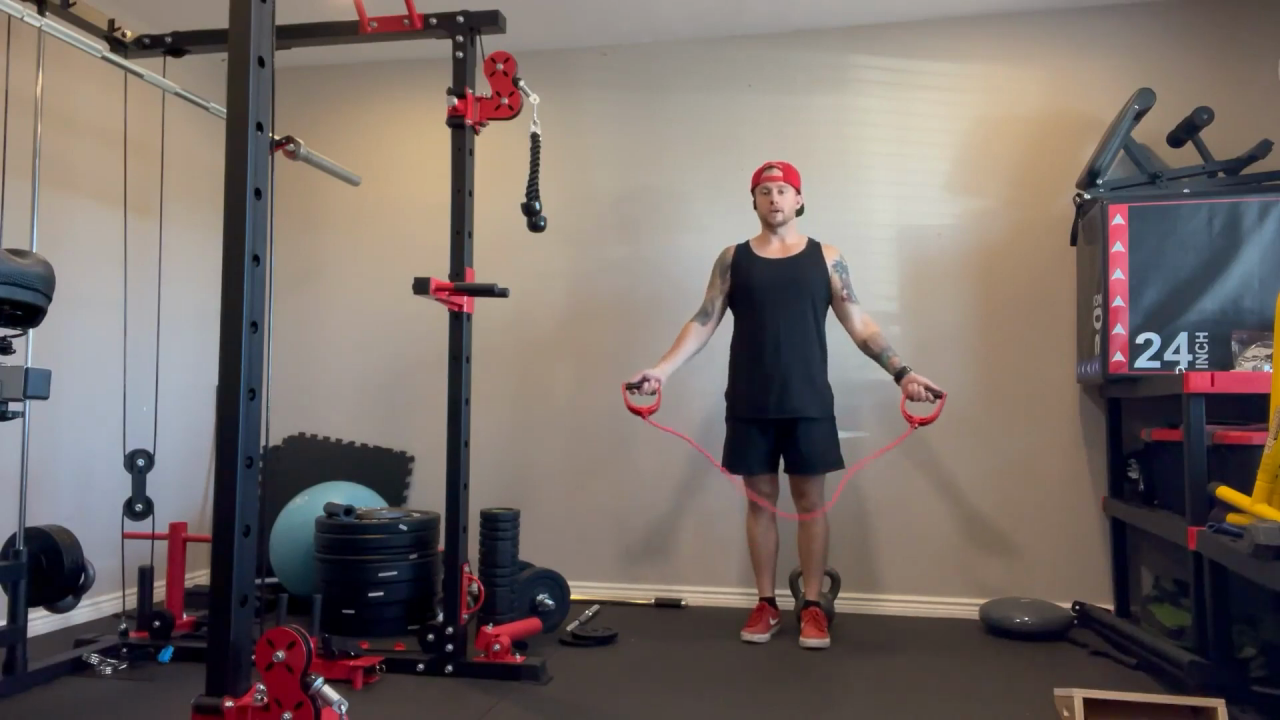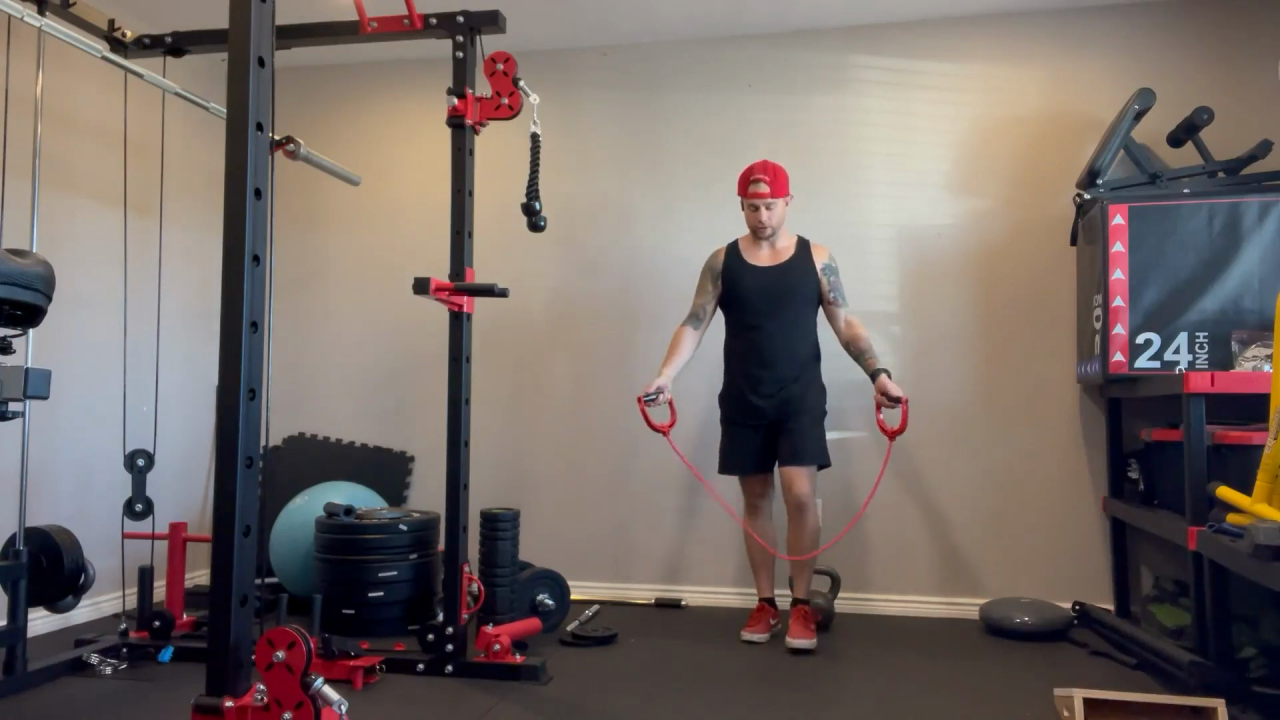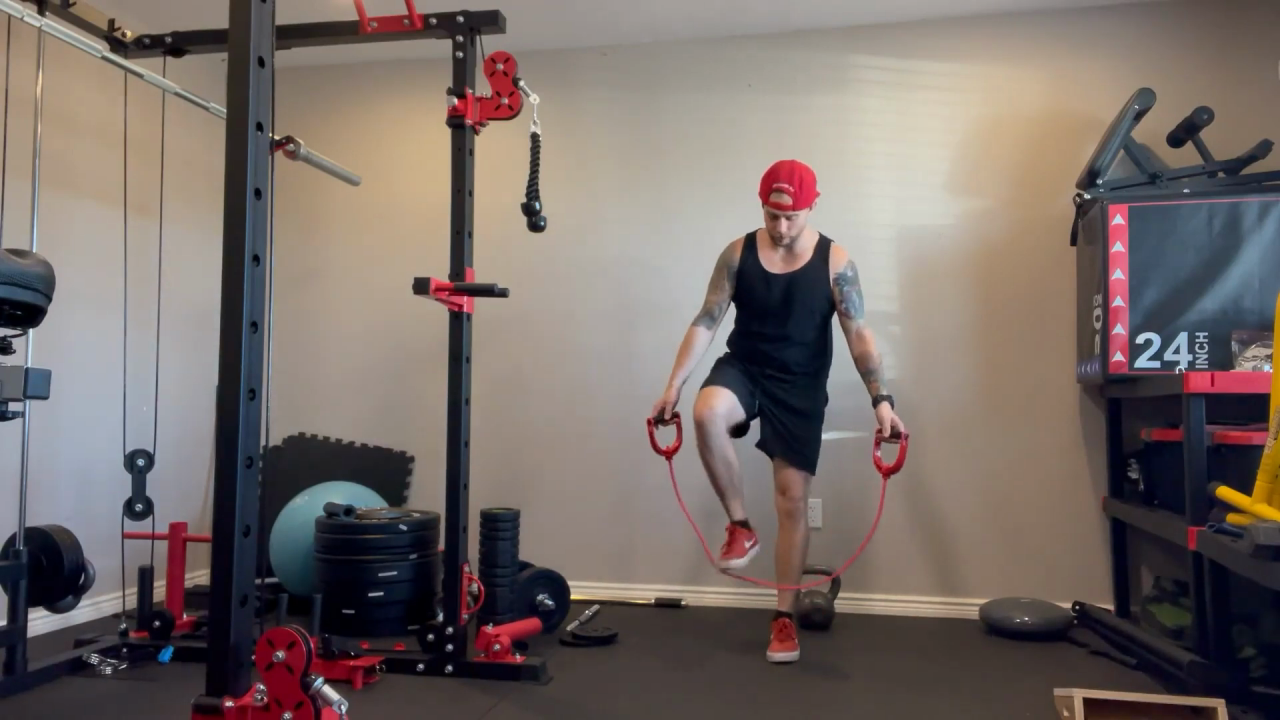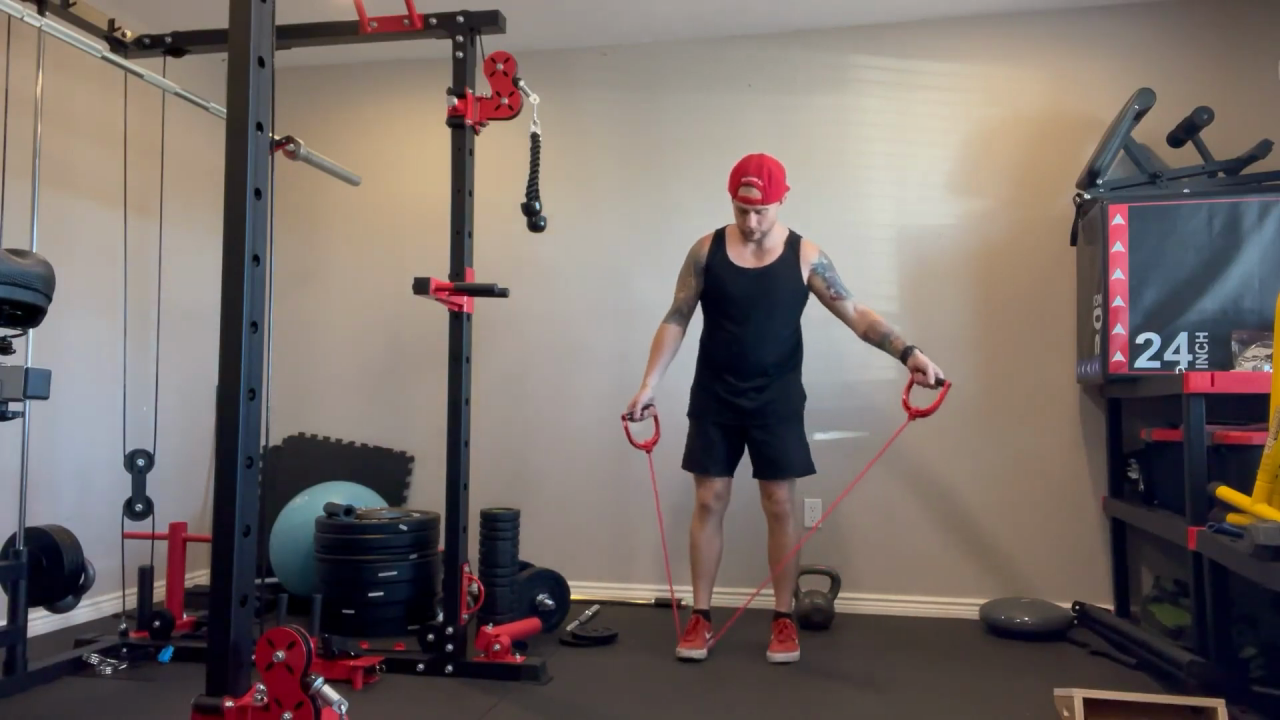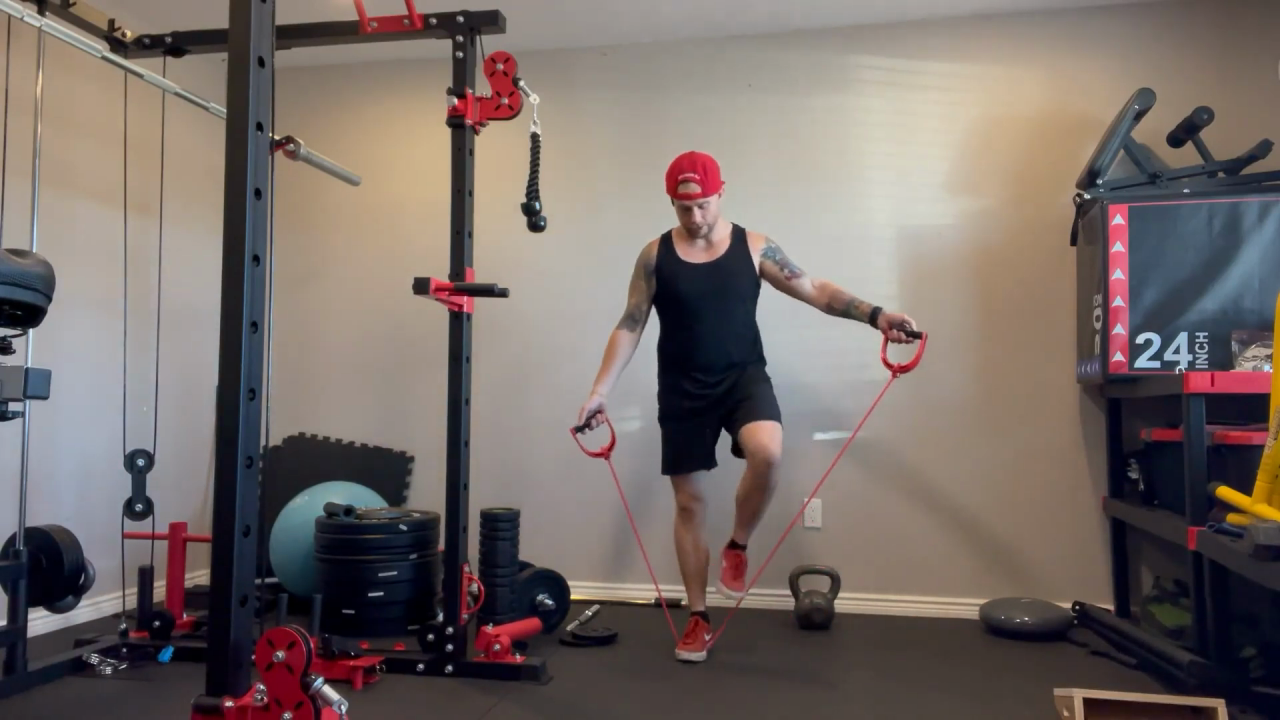
dt=0.7s
person 1, frame 1
left shoulder: (826, 258)
right shoulder: (732, 259)
left elbow: (859, 324)
right elbow: (704, 321)
left wrist: (902, 372)
right wrist: (663, 368)
left hip: (808, 402)
right hip: (749, 403)
left knee: (810, 501)
right knee: (760, 500)
left ankle: (812, 607)
right ankle: (766, 604)
person 1, frame 2
left shoulder: (816, 258)
right shoulder: (722, 260)
left elbow: (845, 324)
right elbow: (695, 323)
left wrist: (878, 374)
right wrist: (666, 375)
left hip: (801, 396)
right hip: (743, 402)
left knee: (799, 494)
right knee: (756, 501)
left ankle: (802, 604)
right ankle: (766, 604)
person 1, frame 3
left shoulder: (835, 262)
right shoulder: (738, 253)
left elbow: (858, 335)
right elbow: (705, 322)
left wrist: (881, 401)
right wrist: (673, 385)
left hip: (801, 389)
right hip: (743, 369)
left knee: (792, 499)
right knee: (708, 417)
left ankle: (784, 617)
right ankle: (739, 527)
person 1, frame 4
left shoulder: (806, 256)
right shoulder: (706, 251)
left elbow: (855, 313)
right elbow: (676, 320)
left wrist: (909, 353)
right wrist: (648, 384)
left hip: (777, 398)
right hip: (714, 396)
left knee: (779, 505)
right knee: (709, 502)
left ankle: (783, 618)
right ankle: (700, 616)
person 1, frame 5
left shoulder: (753, 246)
right shoulder: (655, 255)
left elbow: (813, 289)
right elbow: (629, 327)
left wrist: (875, 314)
right wrist: (599, 392)
left hip: (744, 377)
right hip: (683, 392)
left knee: (767, 453)
right knee: (689, 501)
left ankle: (738, 546)
right ankle: (698, 619)
